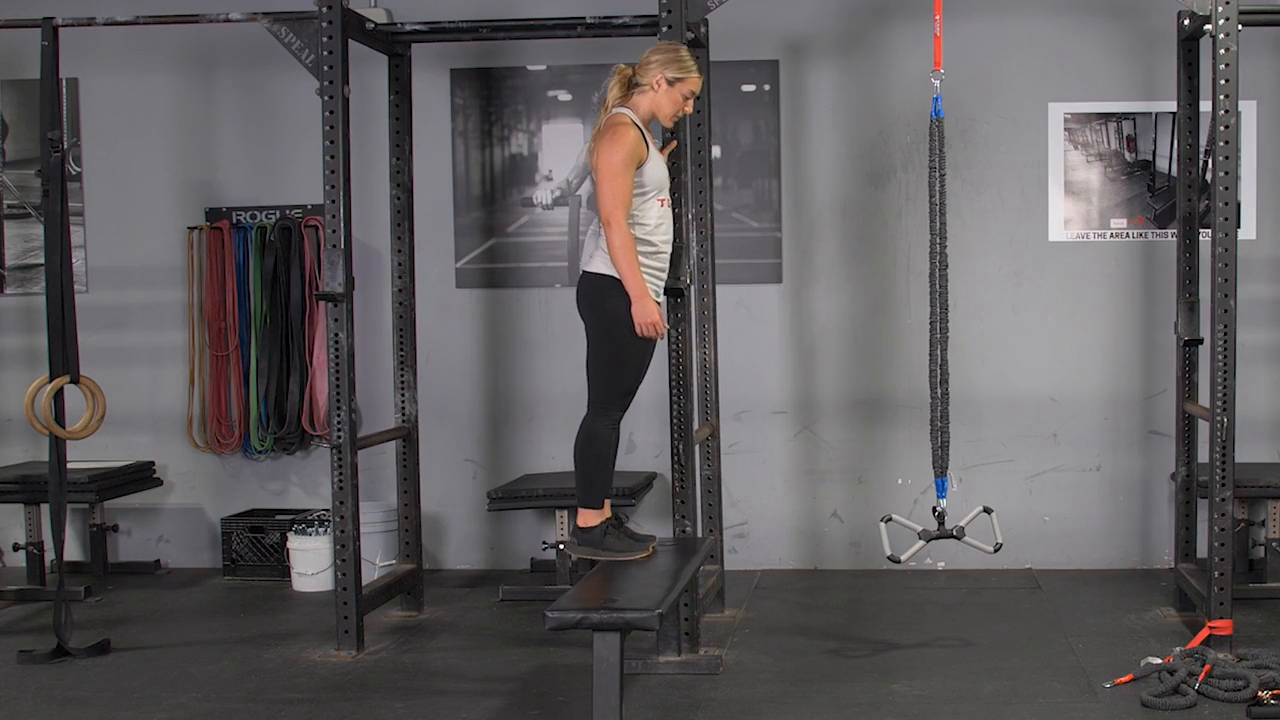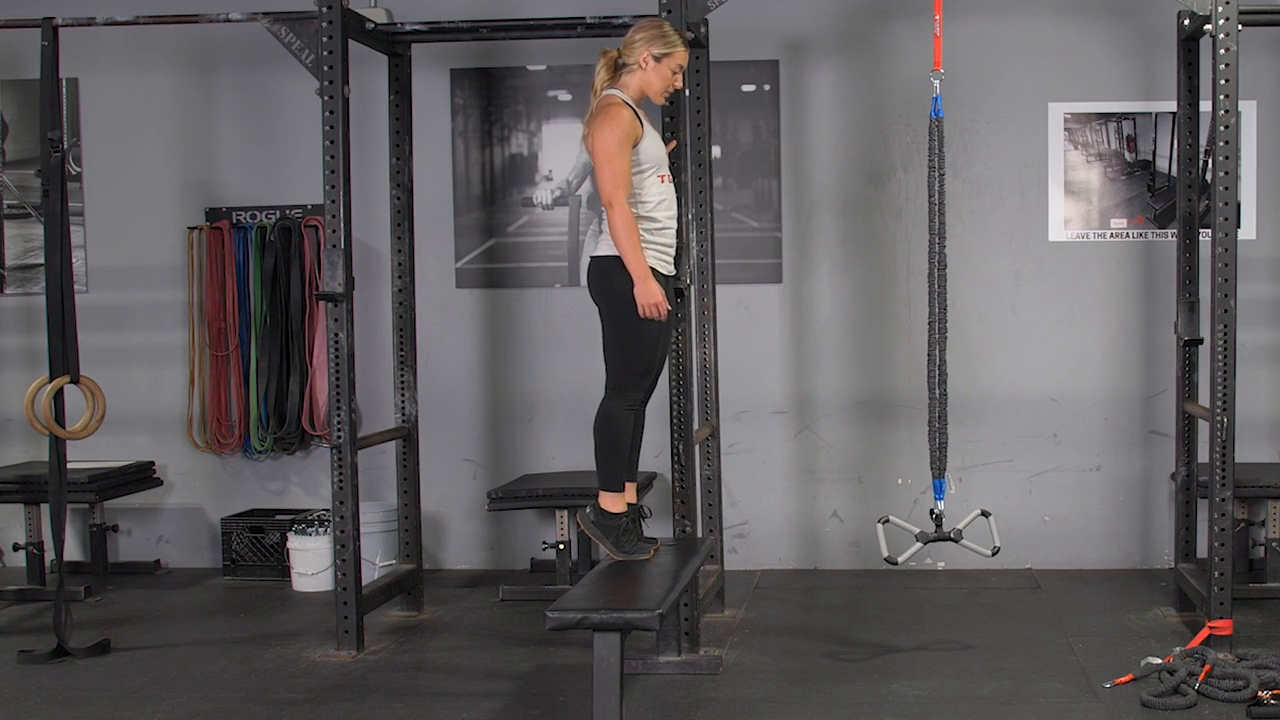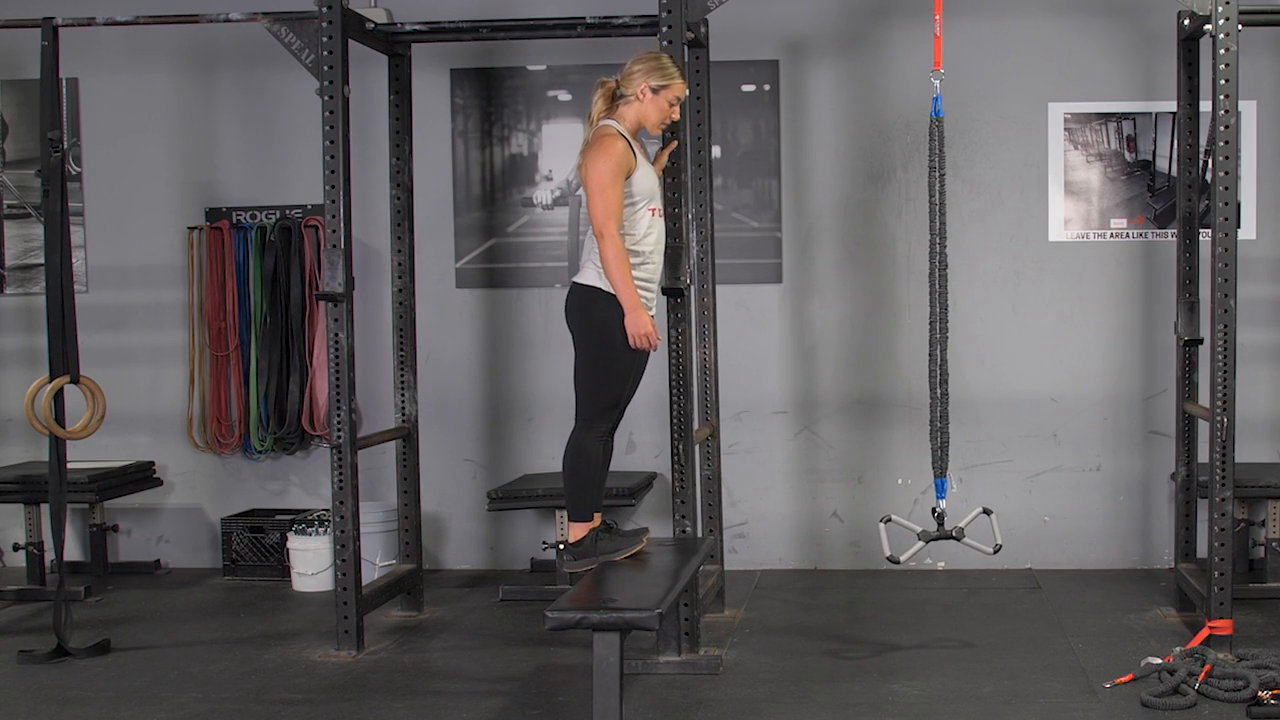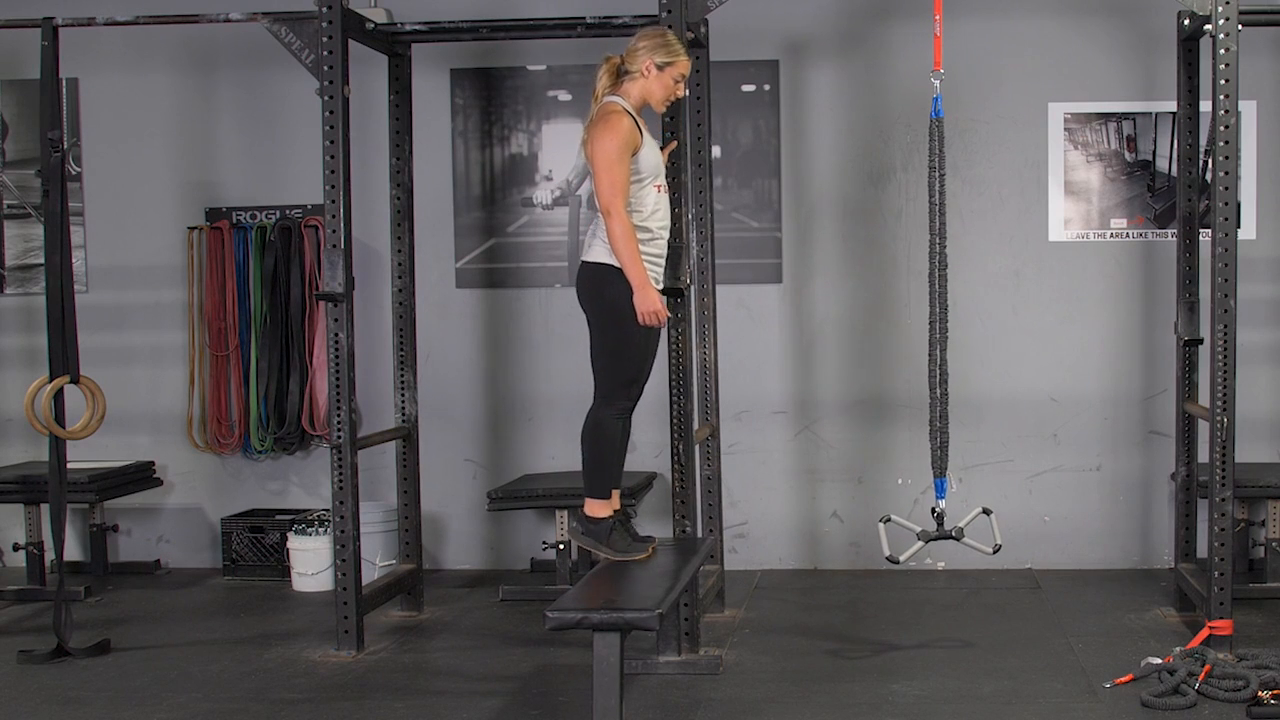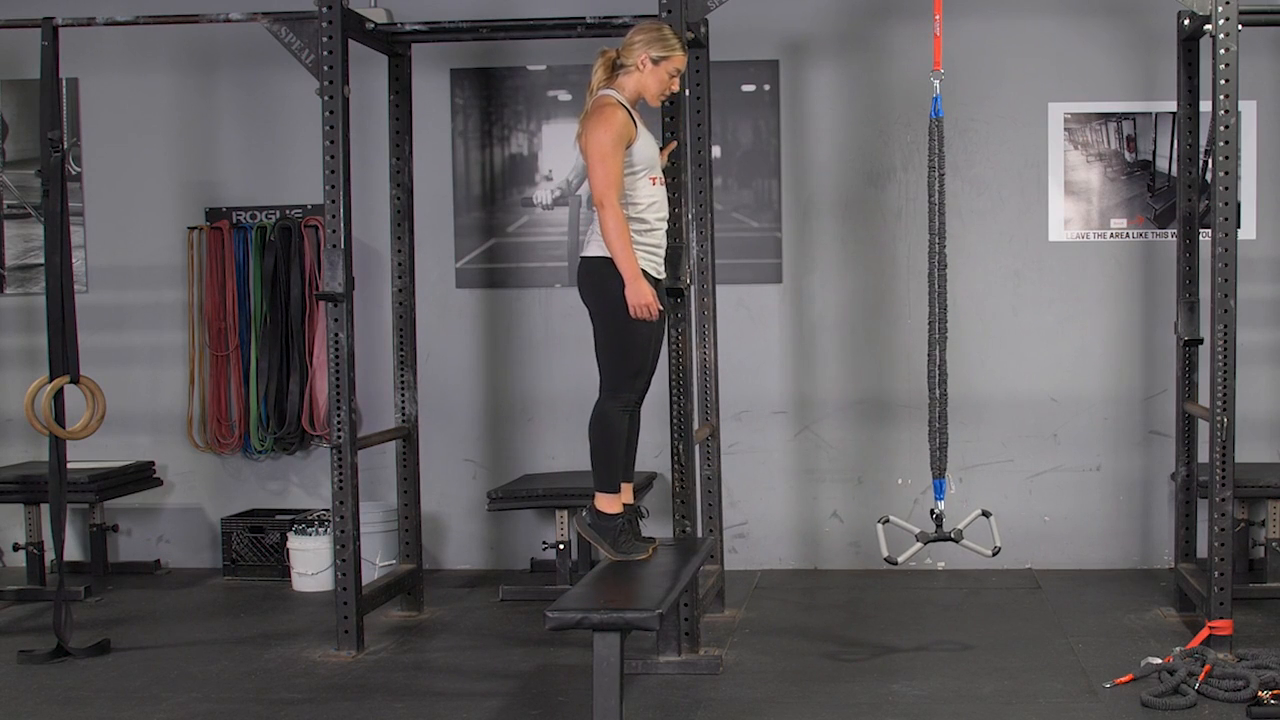
dt=1s
person 1, frame 1
left shoulder: (639, 133)
right shoulder: (622, 132)
right elbow: (613, 221)
left wrist: (663, 157)
right wrist: (640, 297)
left hip: (630, 291)
right hip: (615, 291)
left knee: (612, 408)
right knee: (606, 408)
left ankle: (601, 519)
right ankle: (589, 526)
person 1, frame 2
left shoulder: (634, 115)
right shoulder: (614, 113)
right elbow: (615, 203)
left wrist: (668, 153)
right wrist: (642, 277)
left hip: (649, 272)
right hip: (627, 273)
left knee: (636, 395)
right knee: (625, 393)
left ankle: (625, 507)
right ankle: (607, 509)
person 1, frame 3
left shoulder: (630, 146)
right shoulder: (609, 144)
right elbow: (607, 234)
left wrist: (659, 165)
right wrist: (633, 308)
left hip: (627, 306)
right hip: (605, 303)
left knee: (605, 422)
right knee: (594, 422)
left ankle: (591, 527)
right ankle: (579, 541)
person 1, frame 4
left shoulder: (633, 122)
right shoulder: (614, 120)
right elbow: (614, 211)
left wrist: (664, 157)
right wrist: (642, 286)
left hip: (634, 280)
right hip: (615, 279)
left knee: (623, 400)
right knee: (613, 398)
left ankle: (609, 512)
right ankle: (594, 516)
person 1, frame 5
left shoulder: (629, 116)
right shoulder: (609, 113)
right elbow: (607, 202)
left wrist: (663, 159)
right wrist: (632, 278)
left hip: (641, 272)
right hip: (615, 273)
left knee: (631, 395)
right knee: (618, 393)
left ankle: (623, 508)
right ankle: (603, 511)
